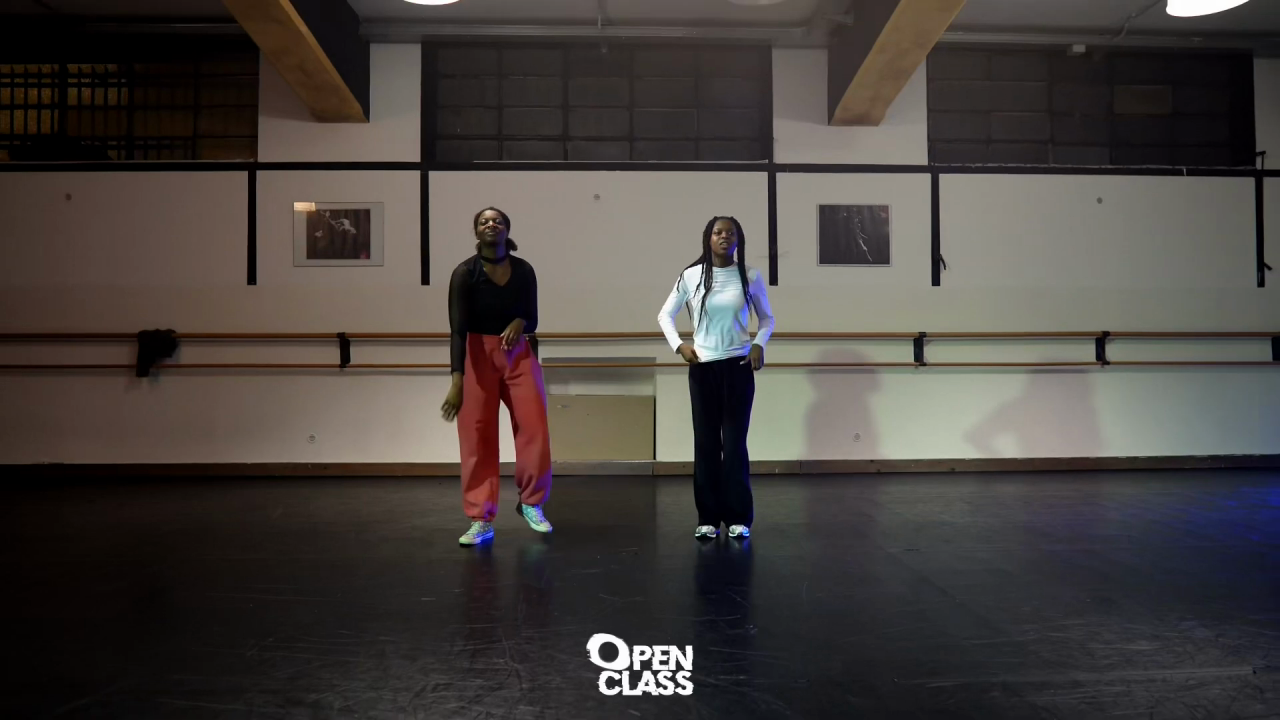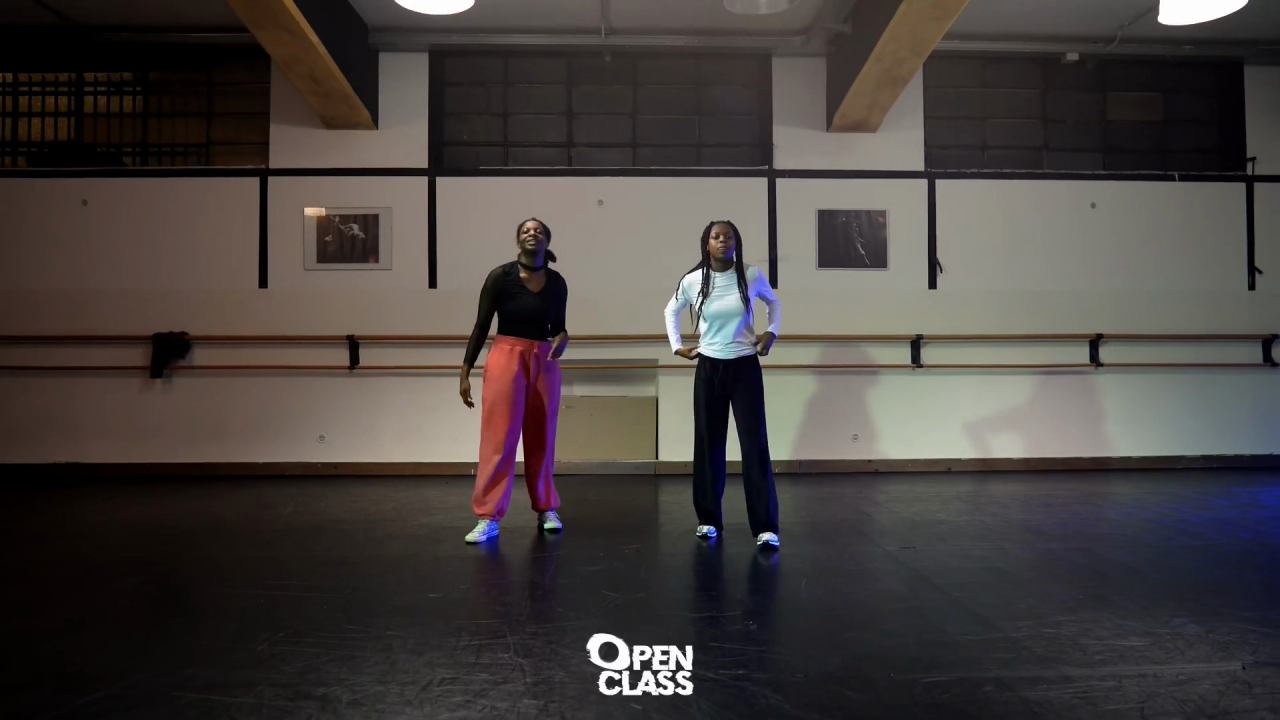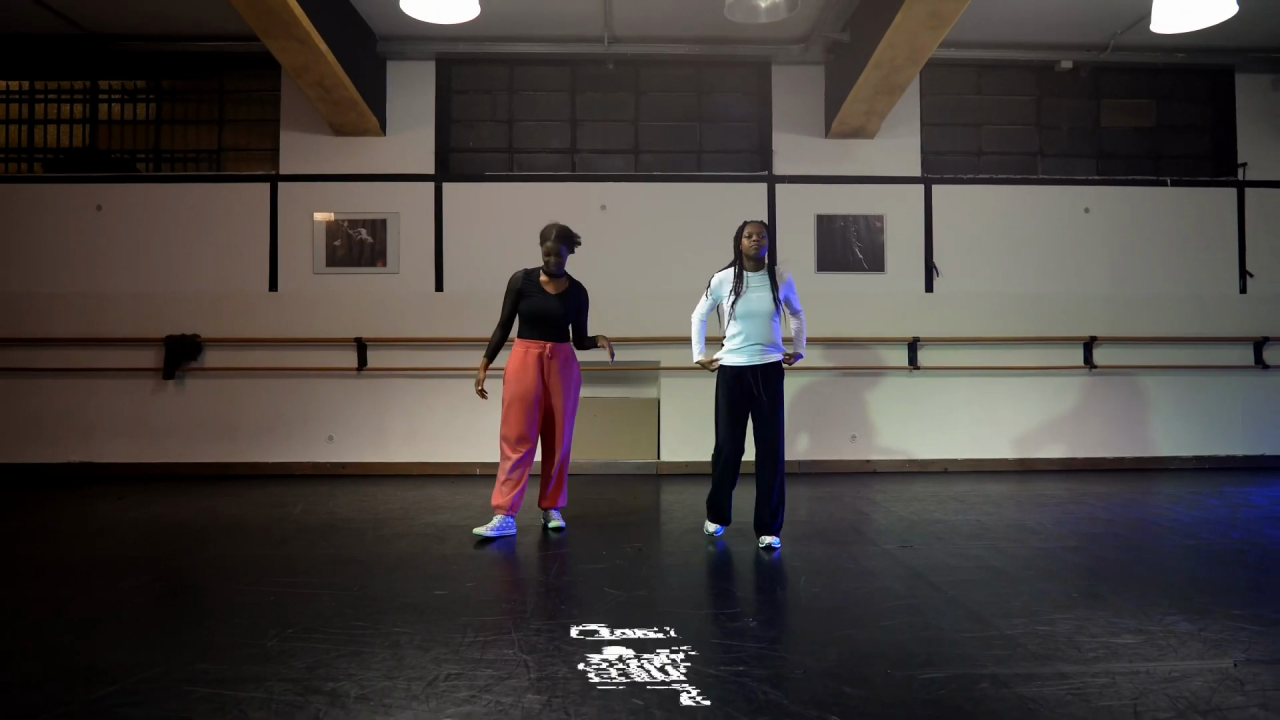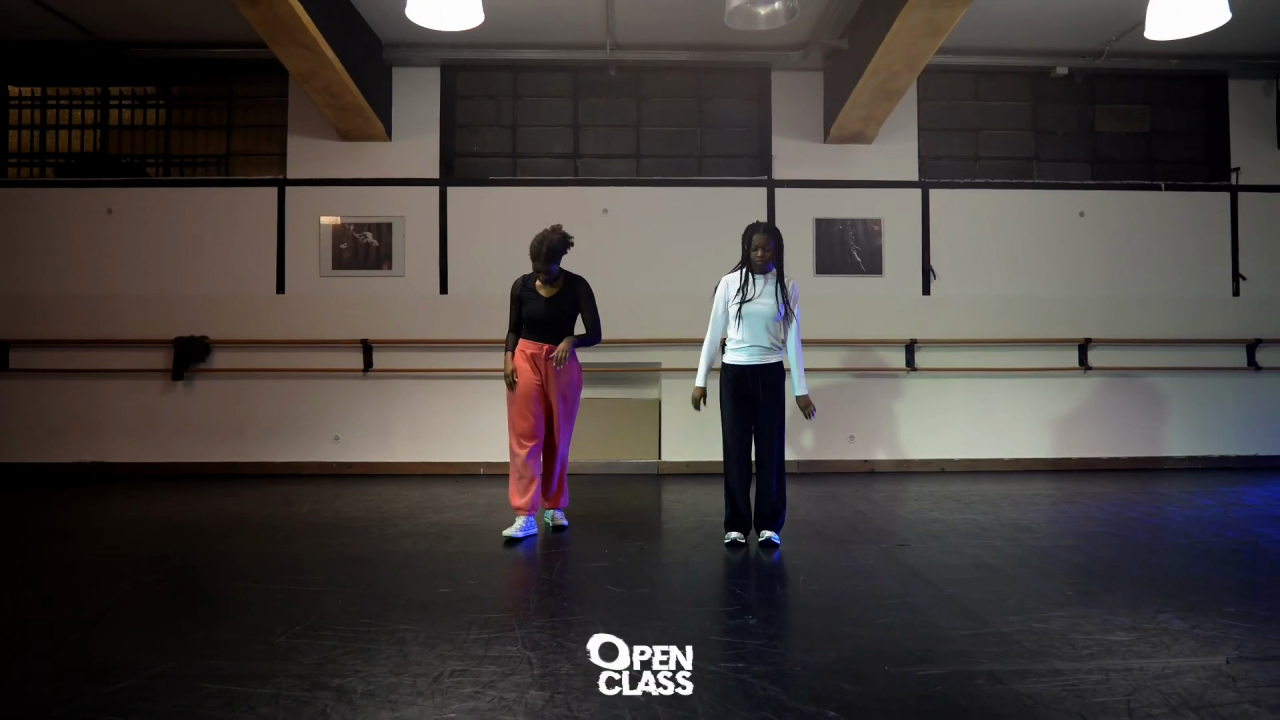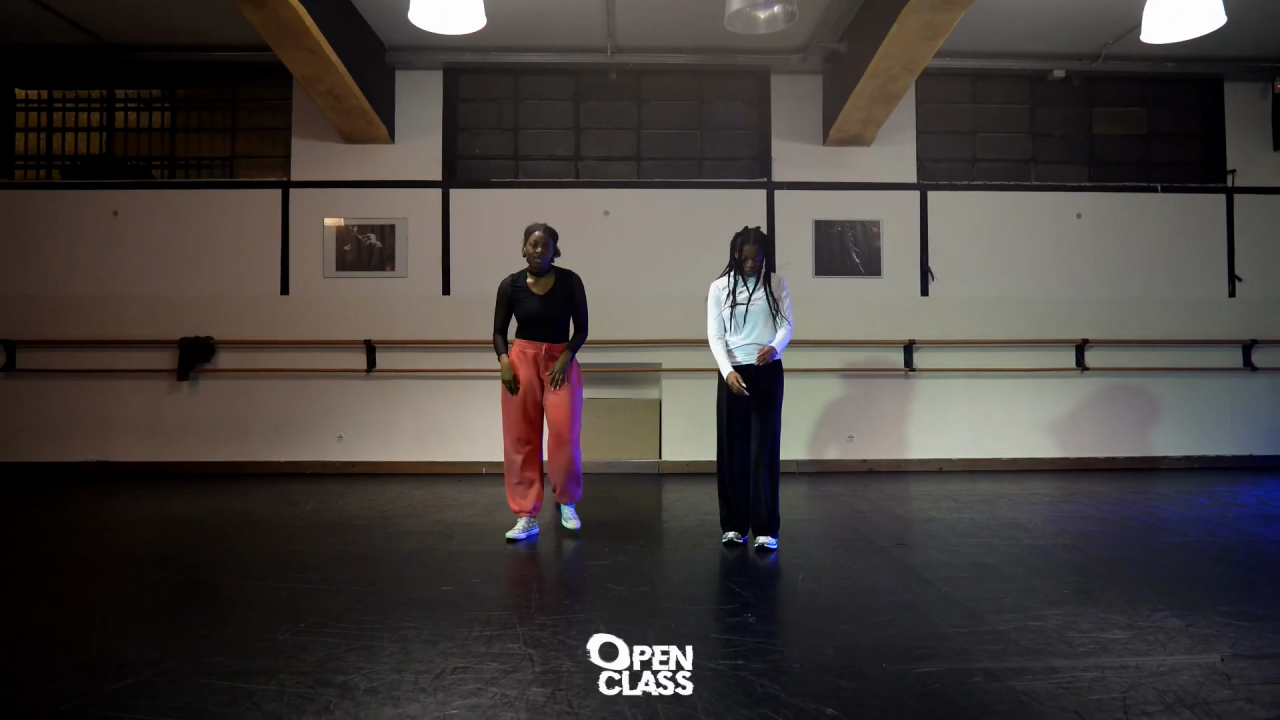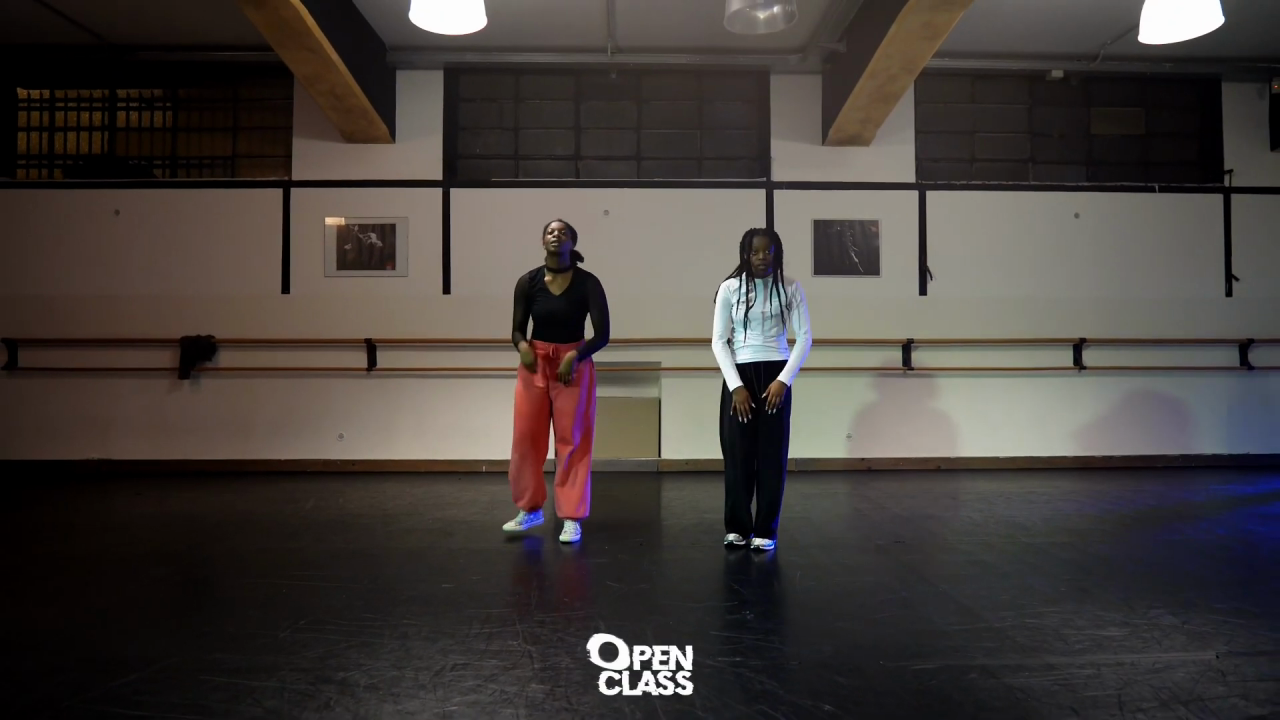
dt=0.4s
person 1, frame 1
left shoulder: (750, 277)
right shoulder: (691, 276)
left elbow: (767, 318)
right elbow: (665, 315)
left wrist: (759, 345)
right wrist: (679, 344)
left hip: (737, 368)
right hip: (703, 368)
left knee: (735, 443)
right knee: (706, 443)
left ankle: (738, 517)
right ankle: (708, 518)
person 1, frame 2
left shoulder: (752, 276)
right shoulder: (692, 281)
left elbow: (773, 302)
right elbow: (671, 312)
left wrist: (772, 331)
right wrist: (677, 345)
left hip: (745, 367)
right hip: (709, 368)
left knee: (754, 443)
right knee: (709, 443)
left ankle: (765, 526)
right ankle: (709, 518)
person 1, frame 3
left shoulder: (781, 280)
right shoulder: (723, 280)
left elbow: (797, 313)
right elbow: (699, 316)
left wrist: (798, 348)
right wrist: (699, 354)
left hip: (769, 373)
right hip: (731, 372)
left knee: (771, 449)
right knee: (727, 447)
left ankle: (768, 527)
right ankle: (716, 514)
person 1, frame 4
left shoulder: (787, 286)
right shoulder: (730, 283)
left elbow: (793, 339)
right elbow: (714, 332)
left wrist: (801, 389)
right wrist: (701, 380)
left hip: (771, 374)
right hip: (734, 373)
left knee: (771, 449)
right knee: (735, 449)
left ankle: (769, 524)
right ankle: (736, 525)
person 1, frame 5
left shoulder: (777, 284)
right shoulder: (720, 287)
left elbow: (786, 327)
right elbow: (715, 335)
left wrist: (773, 347)
right wrist: (728, 370)
left hip: (768, 373)
right hip: (734, 374)
left knee: (765, 450)
right knee: (732, 451)
left ankle: (766, 529)
right ankle: (734, 524)
person 1, frame 6
left shoulder: (790, 287)
right shoulder: (730, 288)
left elbow: (804, 337)
right elbow: (719, 341)
left wrist: (784, 379)
right wrist: (735, 386)
left hip: (775, 373)
right hip: (739, 373)
left knee: (772, 453)
right knee: (738, 452)
left ankle: (765, 530)
right ankle: (737, 526)
person 2, frame 1
left shoulder: (524, 271)
right shoulder: (464, 273)
left elbow: (532, 320)
right elbow: (458, 329)
left wrist: (519, 324)
right wrist: (457, 382)
left hip: (518, 355)
right hip: (478, 357)
left knee: (535, 429)
right knee: (477, 441)
left ankle: (531, 503)
right ankle: (481, 520)
person 2, frame 2
left shoulder: (557, 282)
right shoulder: (500, 276)
right elbow: (481, 325)
left wrist: (562, 337)
right wrist: (465, 372)
left hip: (544, 363)
right hip: (506, 359)
left knee: (541, 440)
right knee: (499, 440)
left ankle: (547, 509)
right ankle: (488, 518)
person 2, frame 3
left shoulder: (577, 291)
right shoulder: (521, 280)
left elbow: (579, 339)
right elbow: (504, 325)
left wrist: (599, 340)
right wrist: (484, 364)
left hip: (563, 364)
right hip: (524, 360)
left knee: (558, 440)
right knee: (517, 438)
left ankle: (552, 507)
right ankle: (505, 515)
person 2, frame 4
left shoulder: (577, 286)
right shoulder: (521, 286)
left elbow: (595, 334)
right elbow: (514, 328)
left wrist: (571, 341)
right wrist: (509, 357)
left hip: (562, 366)
right hip: (526, 361)
left knee: (558, 440)
right knee: (525, 438)
left ankle: (554, 506)
right ankle: (525, 515)
person 2, frame 5
left shoulder: (570, 281)
right shoulder: (510, 285)
left elbow: (581, 329)
right elbow: (499, 331)
left wrist: (566, 357)
right wrist: (504, 360)
left hip: (560, 362)
right hip: (522, 361)
left knee: (565, 436)
right knee: (520, 441)
left ankle: (567, 501)
right ankle: (527, 516)
person 2, frame 6
left shoulder: (588, 283)
right shoulder: (528, 282)
left elbow: (602, 334)
right elbow: (518, 328)
left wrist: (576, 356)
right wrist: (523, 348)
left hip: (574, 363)
right hip: (535, 362)
left knee: (573, 441)
right knee: (526, 438)
left ankle: (572, 517)
right ankle: (529, 509)
